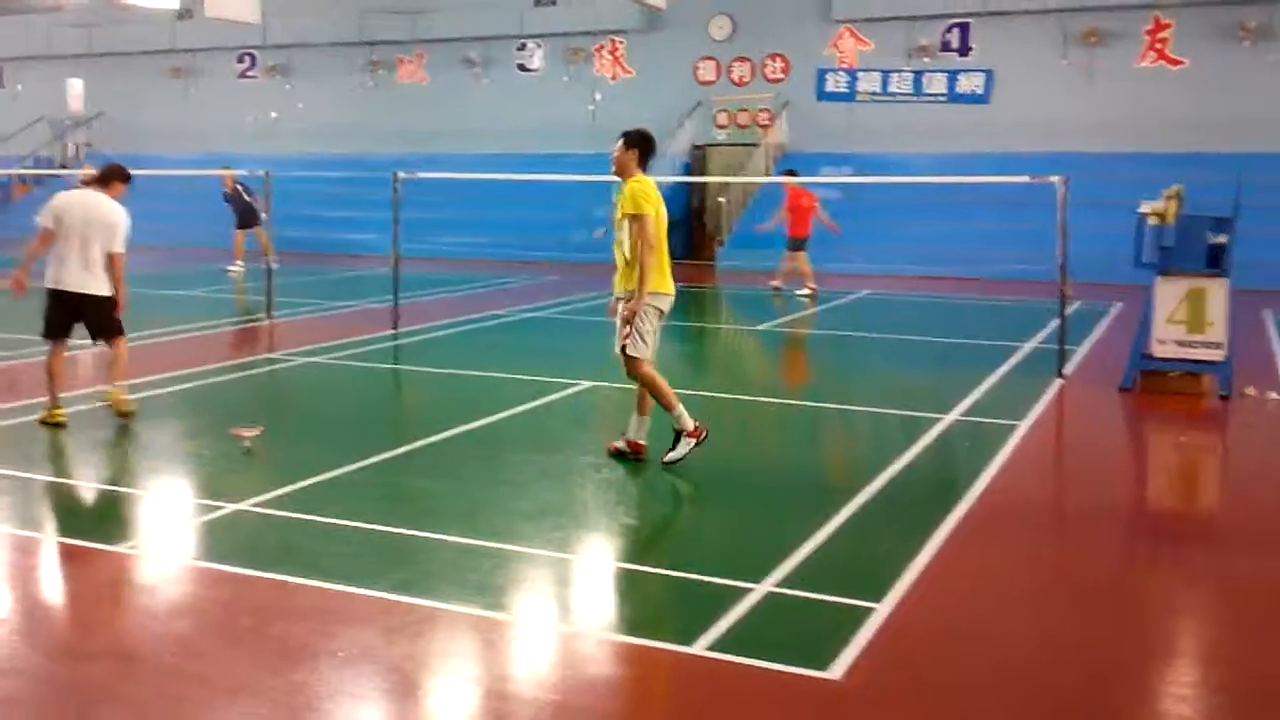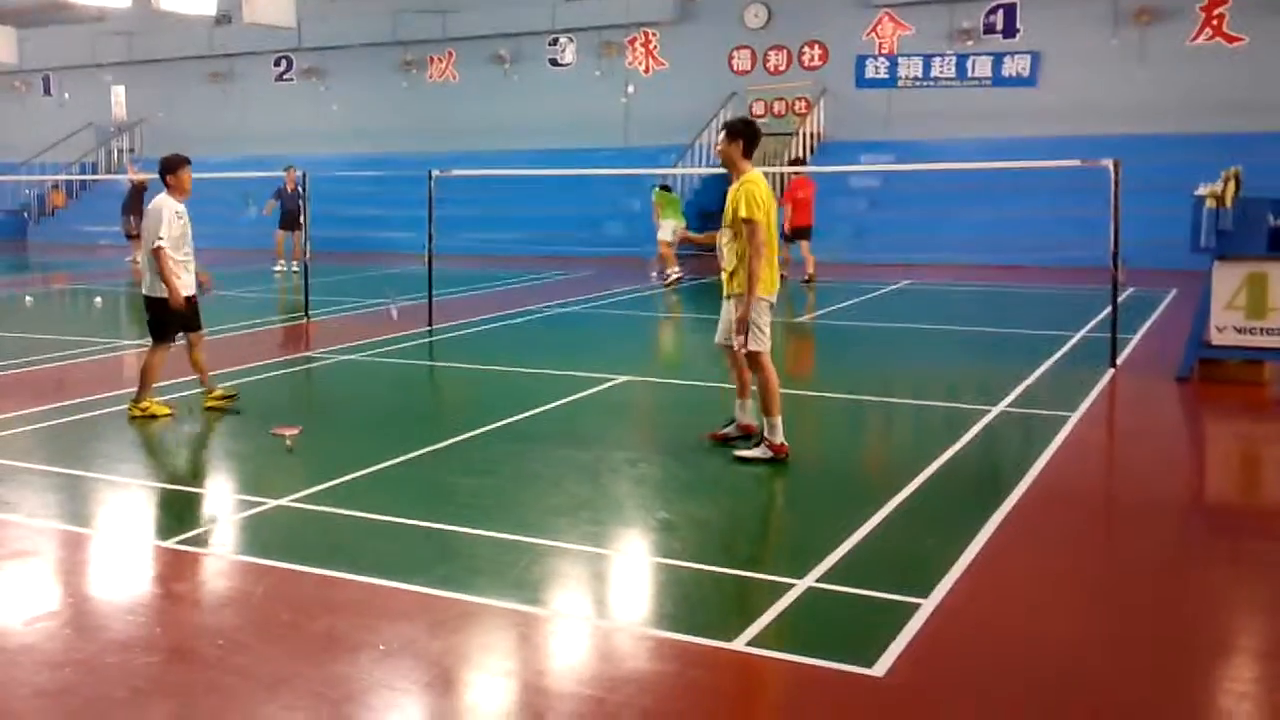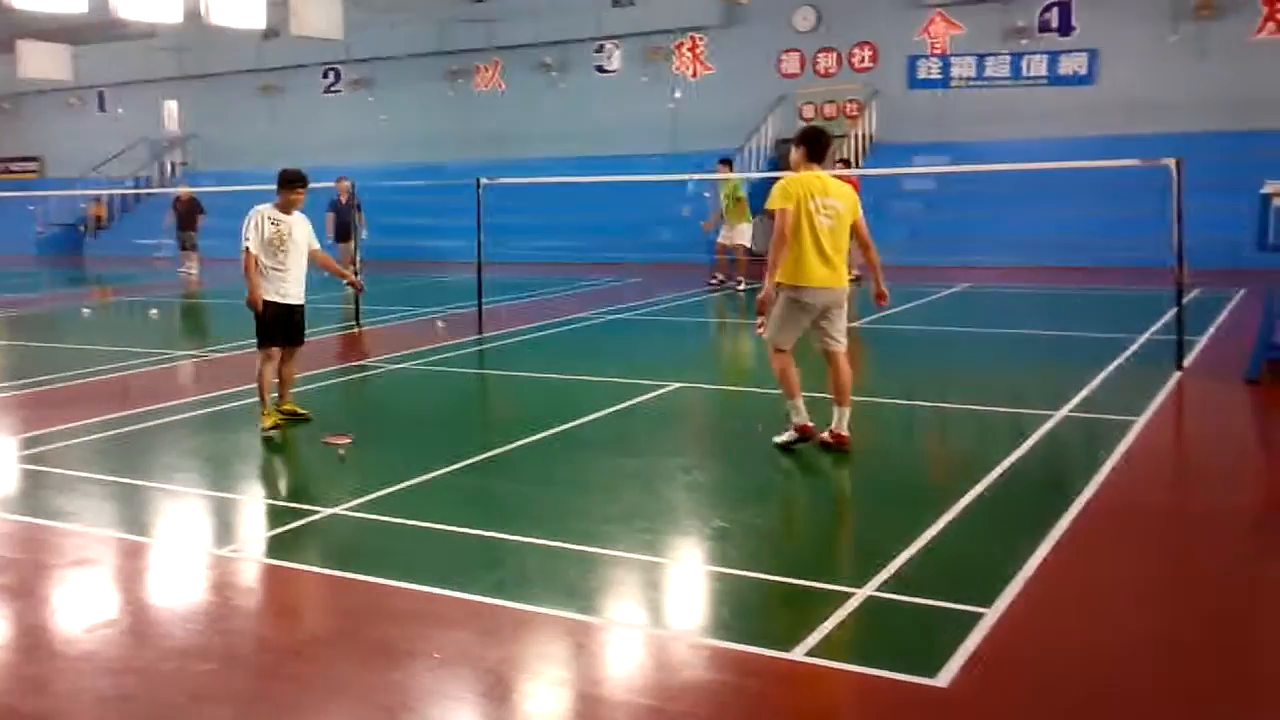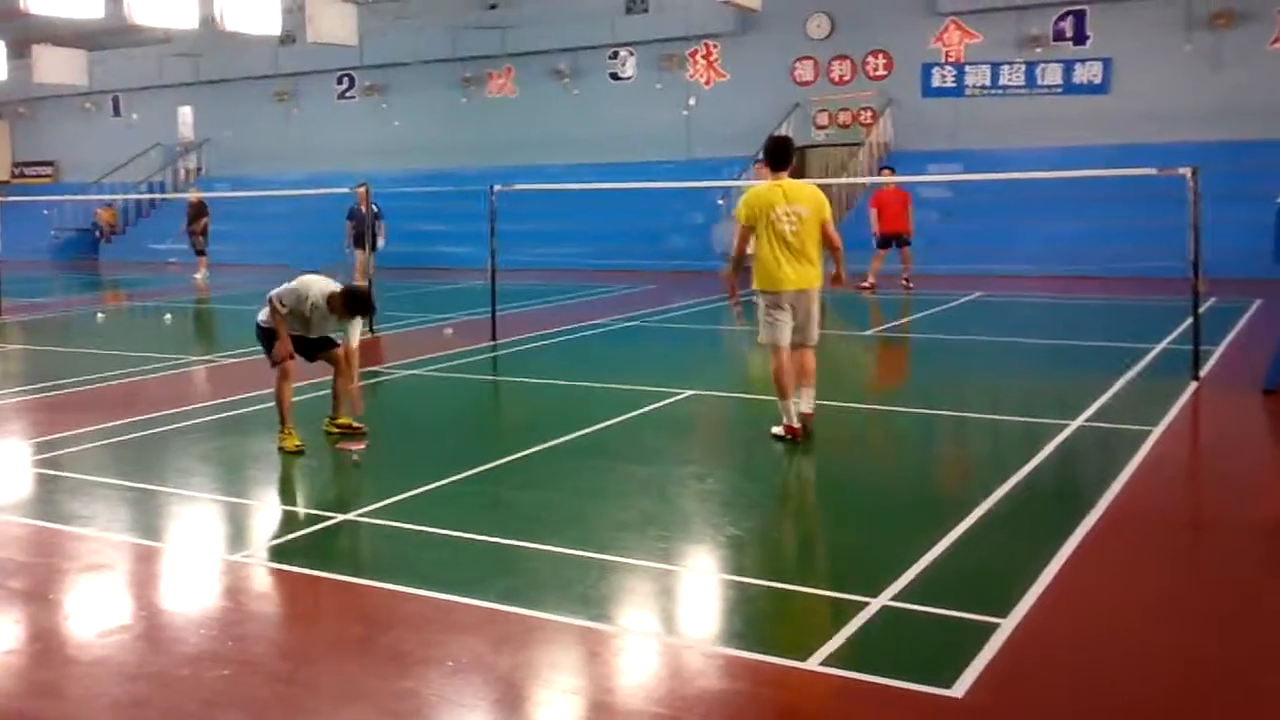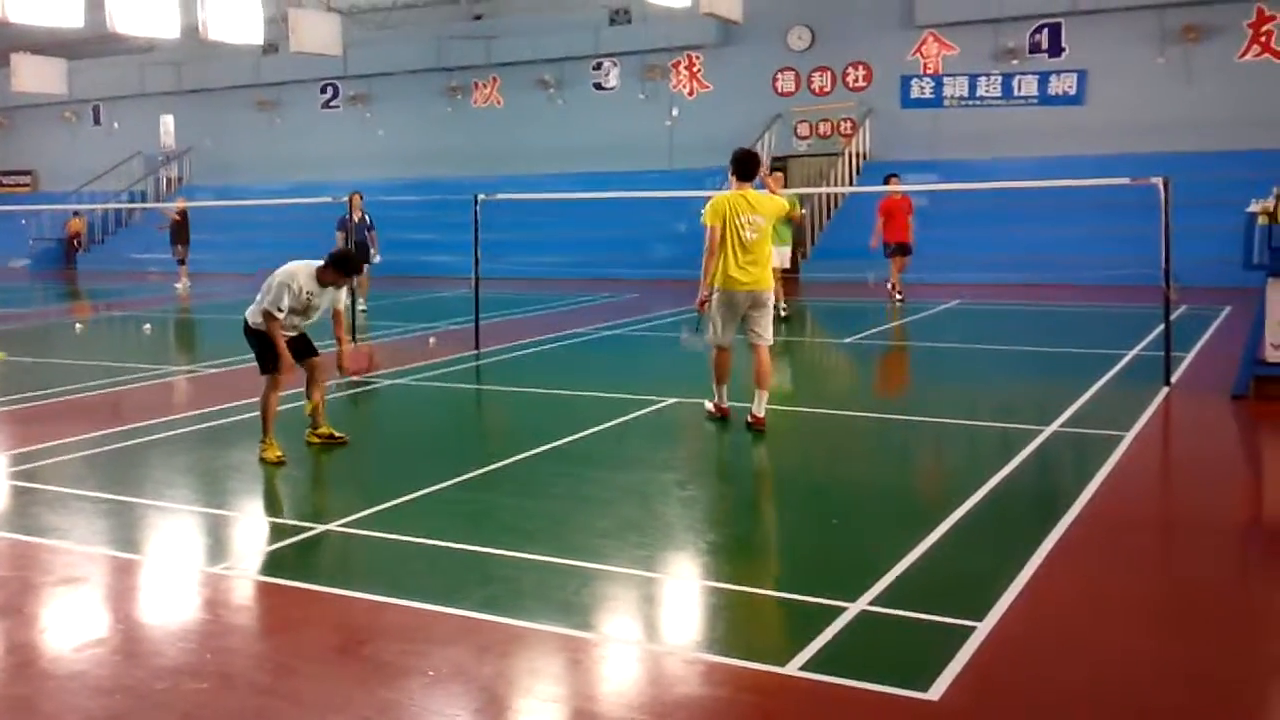
dt=0.7s
person 1, frame 1
left shoulder: (635, 189)
right shoulder: (645, 189)
left elbow: (647, 246)
left wrist: (638, 297)
right wrist: (622, 295)
left hip: (644, 292)
right hip: (645, 290)
left knee: (636, 366)
right knee: (642, 365)
left ankle: (688, 428)
right ankle: (635, 440)
person 1, frame 2
left shoulder: (748, 188)
right shoulder: (745, 184)
left elbow: (757, 249)
left wrist: (747, 302)
right wrist: (697, 237)
left hip: (750, 287)
right hip: (742, 284)
left knee: (757, 359)
right knee: (735, 351)
left ankle: (775, 442)
right ankle: (745, 422)
person 1, frame 3
left shoulder: (789, 185)
right shoulder: (845, 191)
left elbow: (782, 236)
right elbow: (866, 243)
left wrist: (768, 284)
right wrist: (879, 283)
left hip: (798, 284)
right hip: (835, 286)
left knee: (779, 350)
right knee: (837, 355)
left ankle: (801, 423)
right ankle: (840, 430)
person 1, frame 4
left shoulder: (753, 198)
right shoulder: (814, 194)
left elbow: (740, 248)
right elbow: (835, 244)
left wrist: (732, 278)
right wrist: (839, 269)
left hip: (772, 286)
right hip: (808, 284)
left knee: (780, 352)
right knee: (805, 347)
left ankle: (791, 423)
right ankle: (805, 409)
person 1, frame 5
left shoulder: (719, 203)
right shoulder: (770, 202)
left elbow: (712, 249)
right elbow: (787, 207)
left wrist: (703, 287)
right wrist: (768, 182)
left hip: (728, 286)
right hip: (762, 286)
left knee: (722, 346)
right knee: (761, 347)
left ankle: (720, 404)
right ankle: (758, 413)
person 2, frame 1
left shoulder: (63, 199)
right shoulder: (116, 212)
left elbow: (43, 240)
right elbow: (115, 258)
left wrist: (22, 270)
right wrist: (120, 295)
left hip: (60, 286)
right hip: (98, 291)
left knee: (57, 346)
right knee: (117, 340)
left ankle: (55, 409)
right ankle: (118, 392)
person 2, frame 2
left shoulder: (178, 205)
right shoulder: (161, 208)
right elbow: (158, 253)
left wrist: (196, 273)
right wrist: (172, 290)
left hip: (184, 289)
right hip: (165, 293)
left knee: (195, 338)
right knee: (161, 345)
left ankle: (211, 393)
right ankle: (140, 402)
person 2, frame 3
left shoulder: (302, 221)
right shoulder: (260, 215)
left elbow: (316, 254)
right elbow: (249, 255)
left wrist: (347, 275)
right wrist: (253, 289)
left hip: (295, 298)
right hip: (269, 298)
left knee: (290, 352)
right knee: (270, 354)
left ankle: (284, 404)
right ankle: (266, 413)
person 2, frame 4
left shoulder: (351, 314)
right shoulder: (308, 287)
left elbow: (352, 351)
right elbow: (273, 301)
left wrist: (354, 388)
right wrist: (284, 339)
right hip: (273, 325)
left knee: (341, 360)
right knee: (286, 368)
left ankle: (336, 419)
right ankle: (286, 432)
person 2, frame 5
left shoulder: (338, 285)
right shoulder: (292, 278)
left elbow: (338, 315)
right elbow: (270, 317)
left wrist: (344, 348)
right wrist: (283, 352)
left hip: (292, 328)
right hip: (262, 326)
left knee: (316, 368)
right knee: (276, 378)
left ankle: (317, 429)
right ankle: (267, 443)
